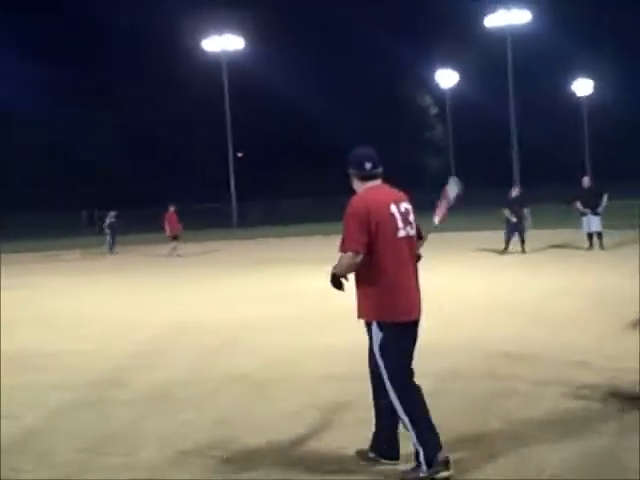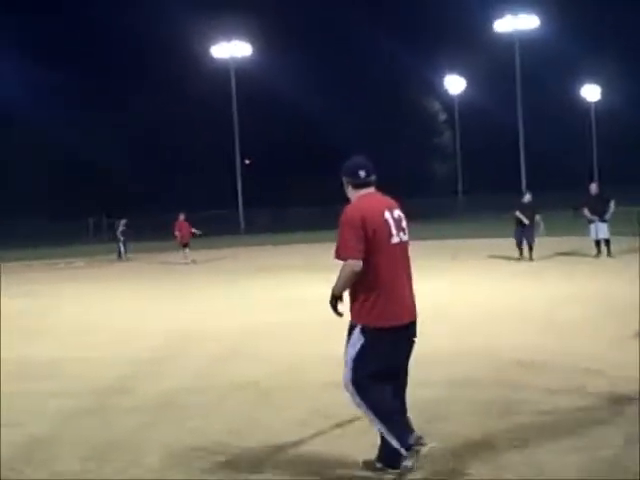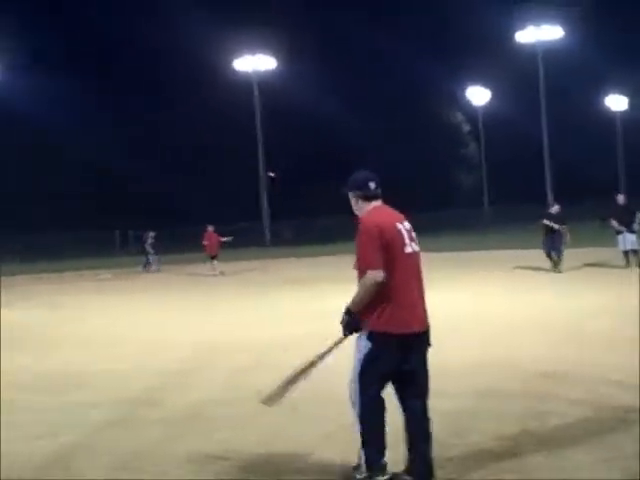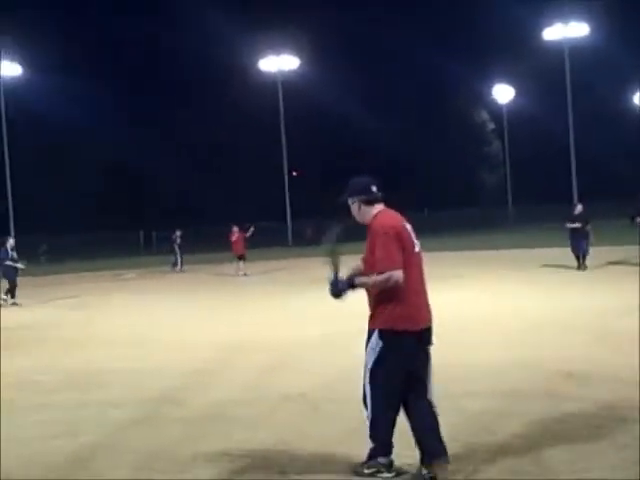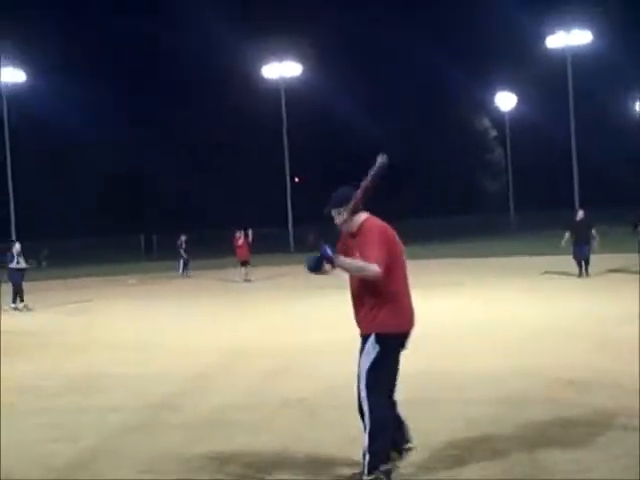
dt=0.2s
person 1, frame 1
left shoulder: (360, 204)
right shoulder: (401, 199)
left elbow: (354, 257)
left wrist: (336, 272)
left hip: (383, 309)
right hip: (409, 305)
left knee: (398, 384)
right knee: (388, 375)
right ankle: (384, 447)
person 1, frame 2
left shoulder: (354, 212)
right shoulder: (392, 206)
left elbow: (354, 266)
left wrist: (336, 293)
left hip: (374, 315)
right hip: (405, 312)
left knee: (360, 381)
right knee: (392, 383)
left ankle: (407, 441)
right ankle: (392, 455)
person 1, frame 3
left shoulder: (370, 224)
right shoulder: (397, 219)
left elbow: (375, 277)
left wrist: (352, 310)
right wrist: (359, 306)
left hip: (385, 324)
right hip: (416, 321)
left knee: (364, 390)
right knee: (414, 395)
person 1, frame 4
left shoulder: (382, 227)
right shoulder: (389, 222)
left elbow: (395, 276)
right elbow: (371, 267)
left wrist: (354, 282)
right wrist: (349, 278)
left hip: (393, 322)
right hip: (418, 320)
left knee: (378, 389)
right knee: (415, 391)
person 1, frame 5
left shoulder: (374, 230)
right shoulder: (357, 237)
left elbow: (374, 271)
right elbow: (328, 262)
left wrist: (336, 258)
right wrist: (322, 261)
left hip: (384, 324)
right hip: (389, 321)
left knee: (372, 390)
right knee: (378, 385)
right ankle: (397, 440)
